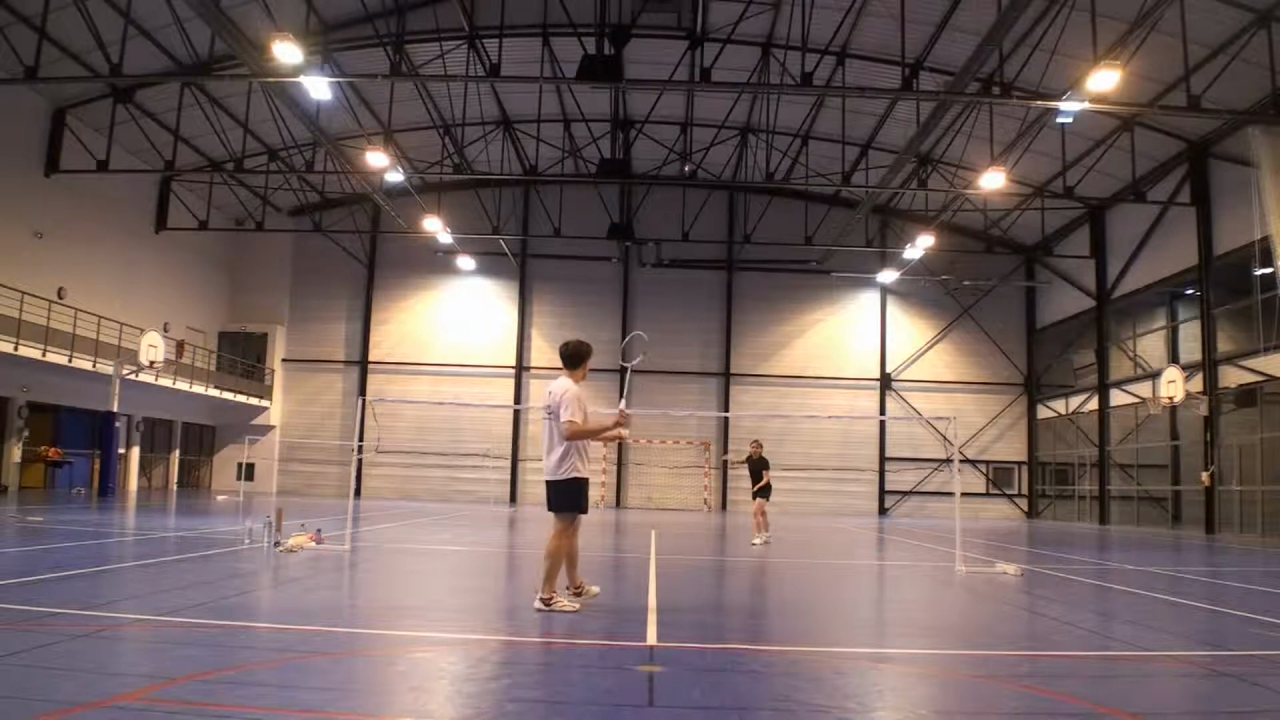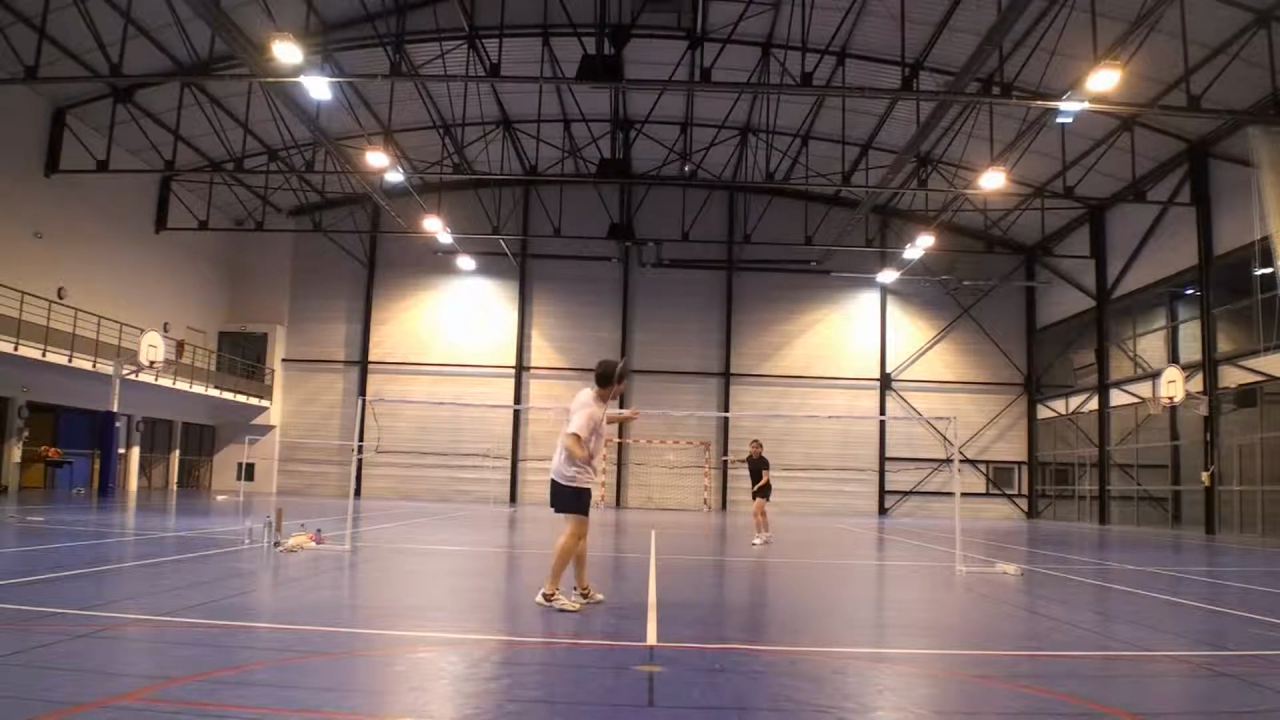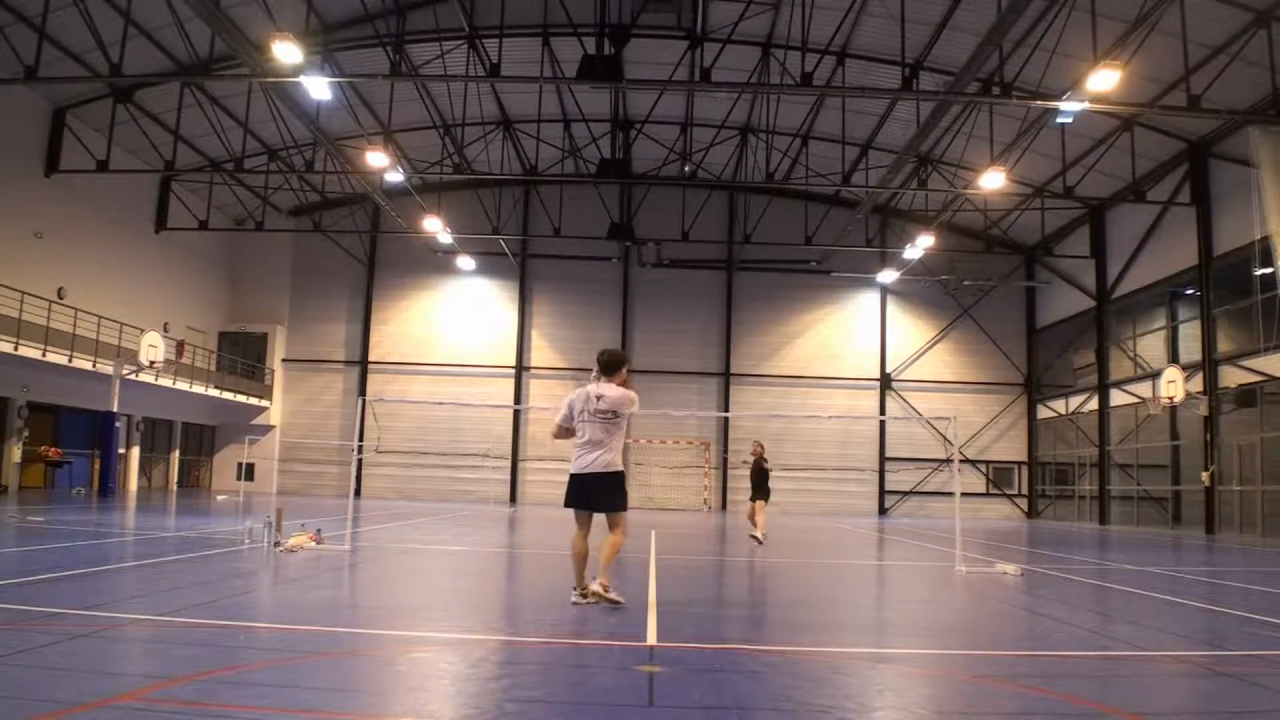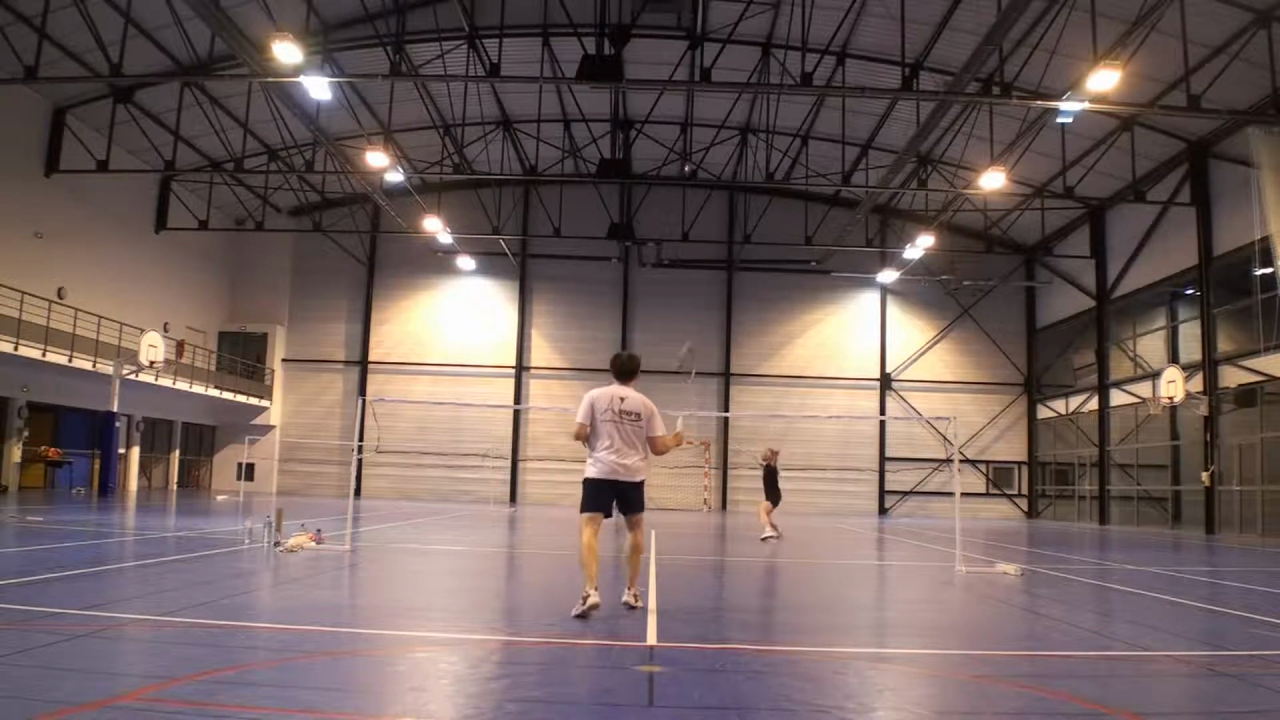
dt=0.7s
person 1, frame 1
left shoulder: (557, 388)
right shoulder: (571, 391)
right elbow: (571, 432)
left wrist: (606, 433)
right wrist: (609, 426)
left hip: (561, 471)
right hip: (569, 472)
left knee: (571, 529)
right knee: (562, 531)
left ankle: (575, 587)
right ankle: (546, 595)
person 1, frame 2
left shoulder: (591, 398)
right shoulder: (590, 410)
right elbow: (570, 441)
left wrist: (621, 416)
right wrist: (581, 455)
left hip: (574, 477)
right hip: (573, 478)
left knee: (580, 531)
right knee: (575, 530)
left ankle: (582, 589)
right ankle: (549, 591)
person 1, frame 3
left shoulder: (577, 395)
right shoulder: (626, 397)
left elbow: (557, 433)
right wrist: (617, 383)
left hip: (580, 470)
right hip: (609, 470)
left knee: (582, 529)
right knee: (617, 529)
left ankle: (581, 589)
right ankle: (601, 581)
person 1, frame 4
left shoulder: (595, 396)
right shoulder: (646, 404)
left elbow: (579, 433)
right elbow: (658, 448)
left wrist: (590, 437)
right wrist: (674, 441)
left hip: (599, 473)
right hip: (632, 475)
left knee: (589, 531)
right knee: (635, 529)
left ankle: (591, 592)
right ankle: (631, 591)
